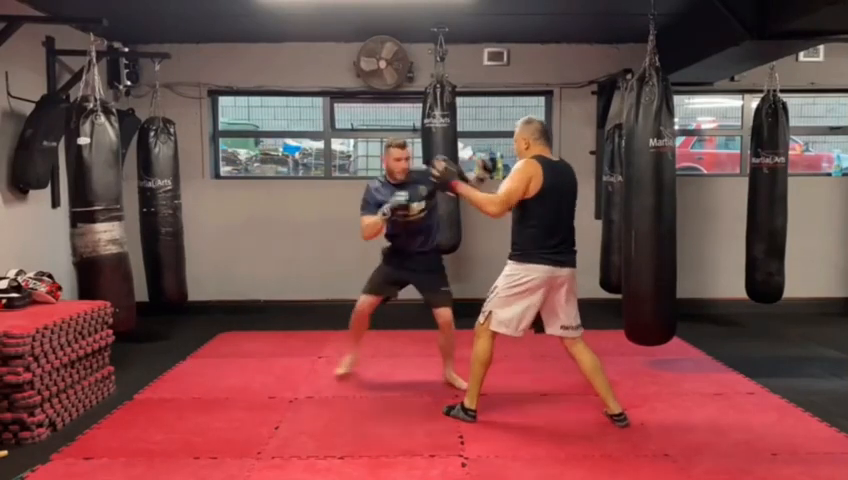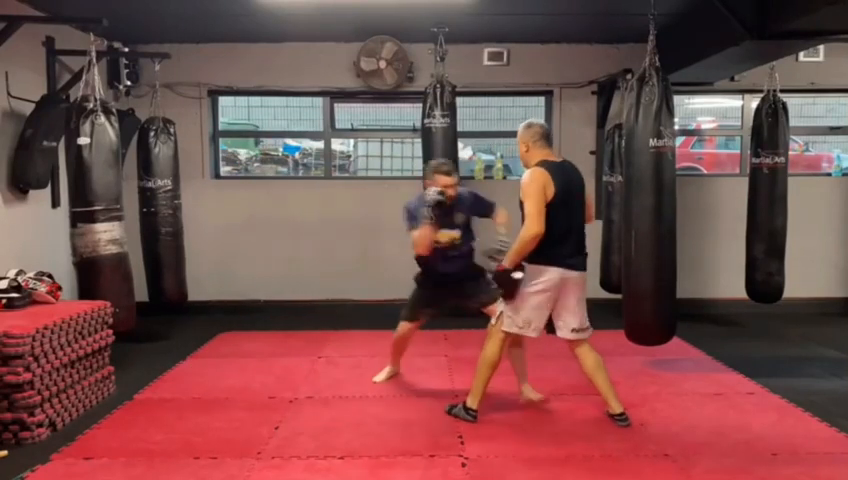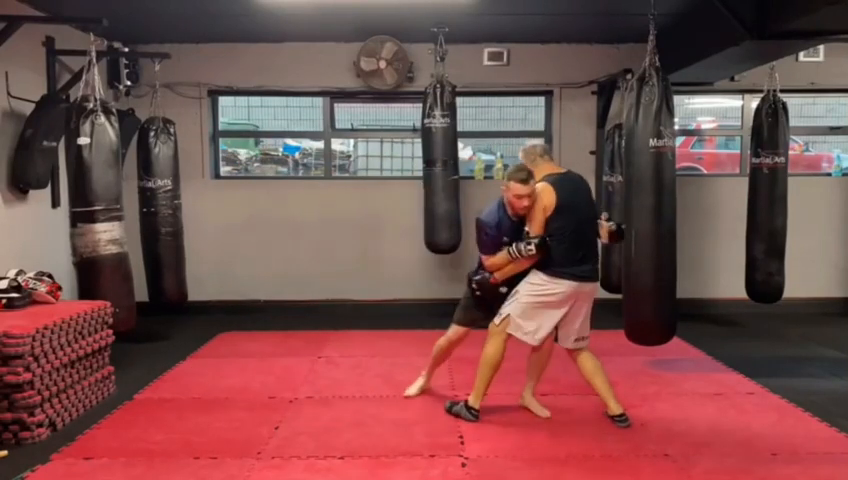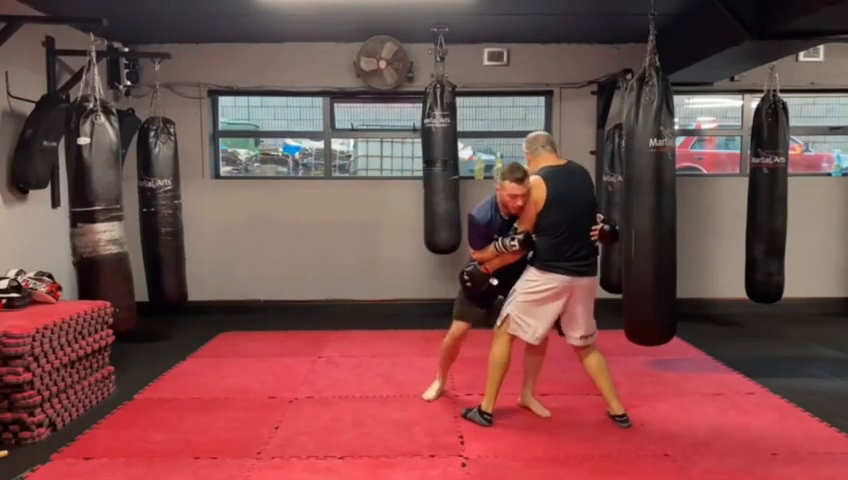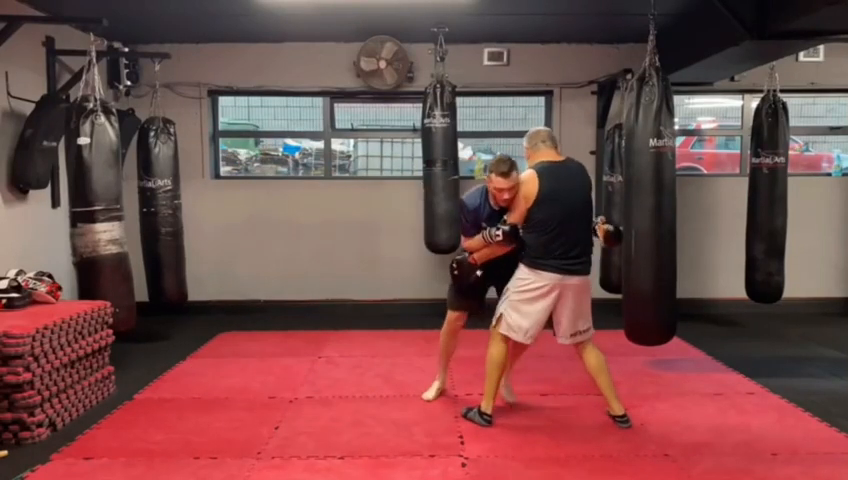
dt=0.3s
person 1, frame 1
left shoulder: (529, 167)
right shoulder: (566, 170)
left elbow: (496, 207)
left wrist: (454, 183)
left hip: (527, 267)
right hip: (563, 268)
left knee: (486, 330)
right knee: (574, 341)
left ankle: (469, 406)
right ankle: (616, 409)
person 1, frame 2
left shoulder: (535, 176)
right shoulder: (573, 172)
left elbow: (534, 230)
right elbow: (587, 214)
left wrist: (507, 263)
left hip: (542, 270)
right hip: (574, 271)
left knee: (498, 333)
right knee: (580, 342)
left ankle: (471, 405)
right ankle: (617, 409)
person 1, frame 3
left shoulder: (542, 191)
right shoulder: (580, 182)
left elbow: (532, 252)
left wrist: (494, 278)
left hip: (552, 280)
right hip: (586, 280)
left knee: (498, 331)
right knee: (578, 348)
left ankle: (473, 405)
right ankle: (616, 410)
person 1, frame 4
left shoulder: (537, 183)
right shoulder: (583, 175)
left wrist: (484, 269)
left hip: (547, 275)
right hip: (584, 275)
left knee: (503, 333)
right knee: (585, 345)
left ankle: (486, 409)
right ankle: (618, 411)
person 1, frame 5
left shoulder: (530, 178)
right shoulder: (581, 172)
left wrist: (474, 259)
left hip: (538, 273)
right hip: (578, 274)
left knee: (500, 335)
right knee: (584, 343)
left ankle: (485, 409)
right ankle: (618, 411)
person 2, frame 1
left shoulder: (423, 176)
right shoulder: (376, 190)
right elbow: (367, 234)
right wrist: (388, 212)
left hip: (428, 260)
right hip: (396, 260)
left knee: (445, 319)
right knee: (362, 307)
left ankle: (448, 370)
right ankle: (353, 354)
person 2, frame 2
left shoulder: (466, 198)
right shoulder: (416, 207)
left elbow: (499, 213)
right elbow: (421, 248)
right wrist: (429, 213)
left hip: (468, 275)
right hip: (433, 280)
right knee: (404, 332)
left ankle: (524, 385)
right ankle: (393, 367)
person 2, frame 3
right shoulder: (489, 220)
right elbow: (489, 263)
right wrist: (517, 250)
left hip: (524, 281)
right knee: (454, 336)
left ankle: (527, 395)
right ankle: (426, 377)
person 2, frame 4
right shoulder: (480, 216)
right elbow: (478, 255)
right wrist: (502, 245)
left hip: (518, 273)
right hip: (484, 274)
right knee: (457, 332)
left ankle: (527, 394)
right ankle: (440, 381)
person 2, frame 5
right shoulder: (471, 202)
right elbow: (468, 245)
right wrist: (490, 236)
left hip: (512, 264)
right hip: (477, 264)
right knee: (453, 321)
left ankle: (503, 378)
right ankle: (440, 380)
